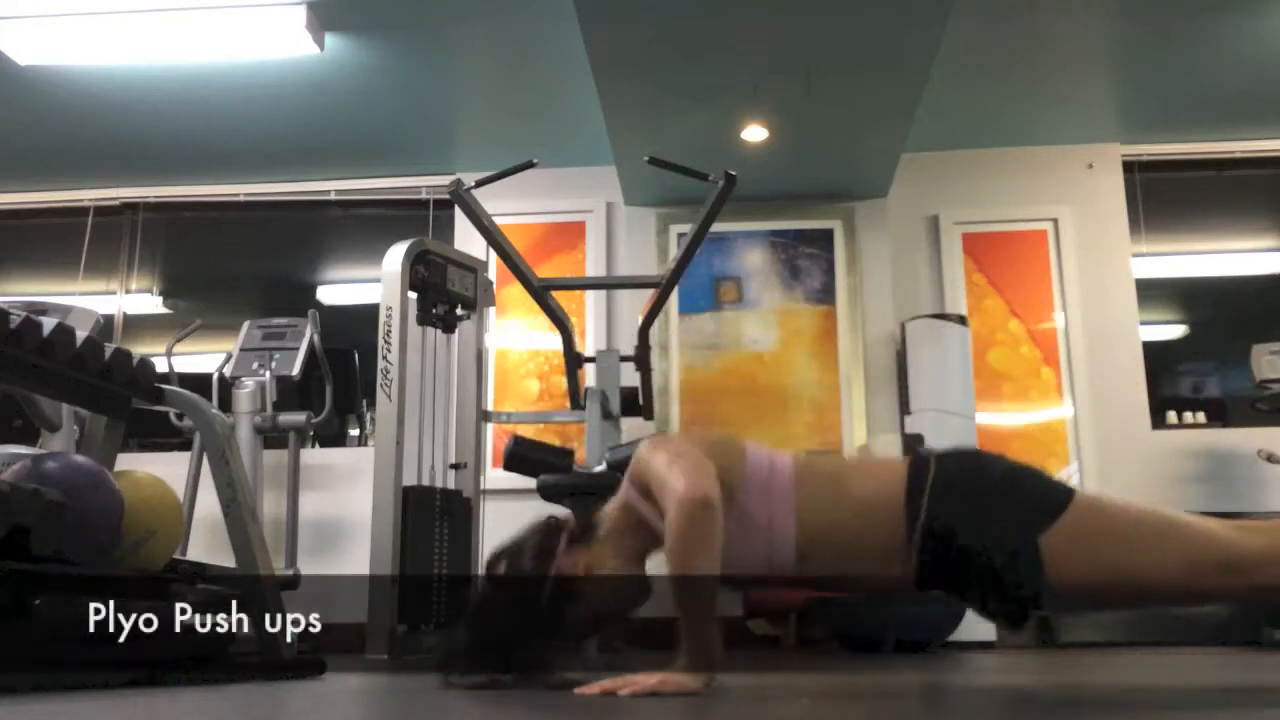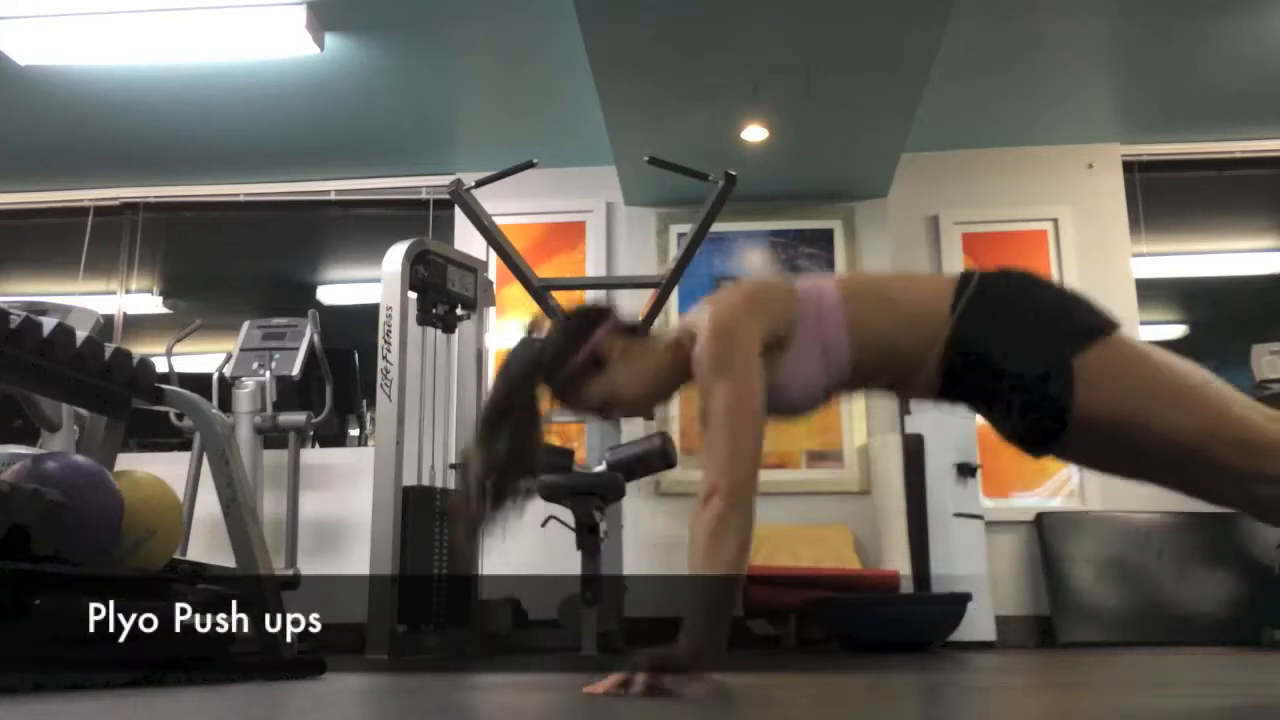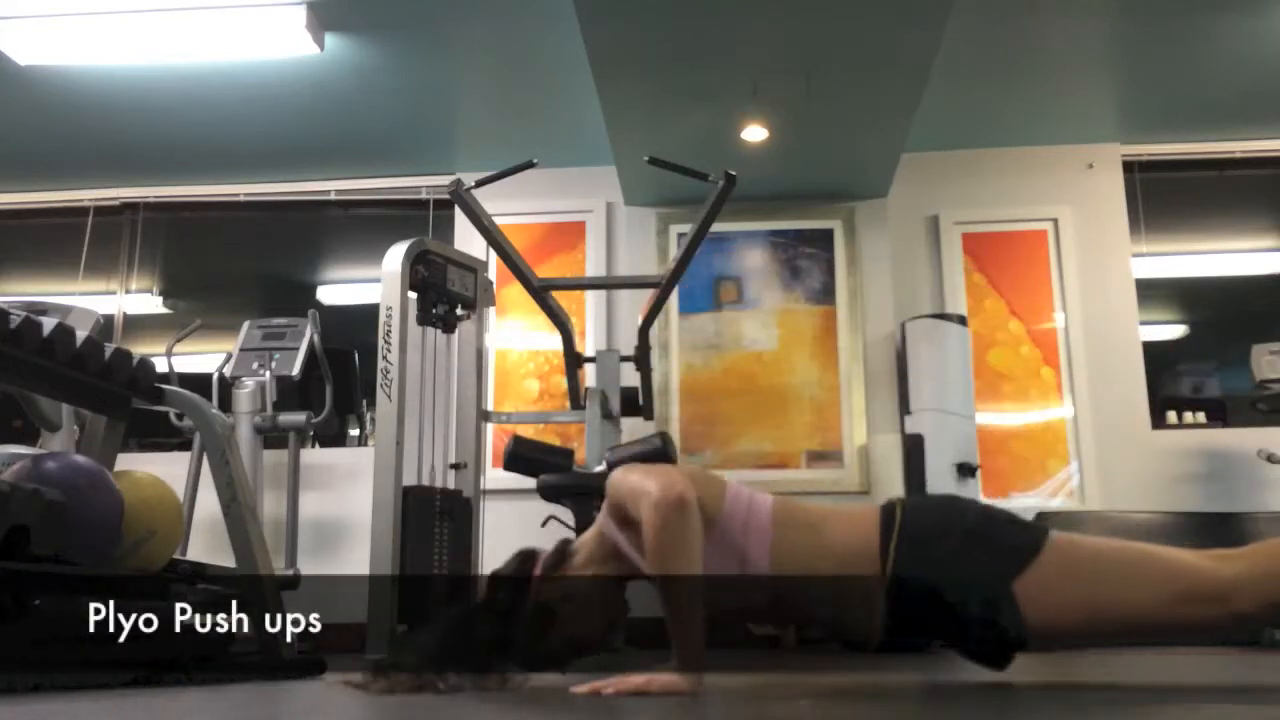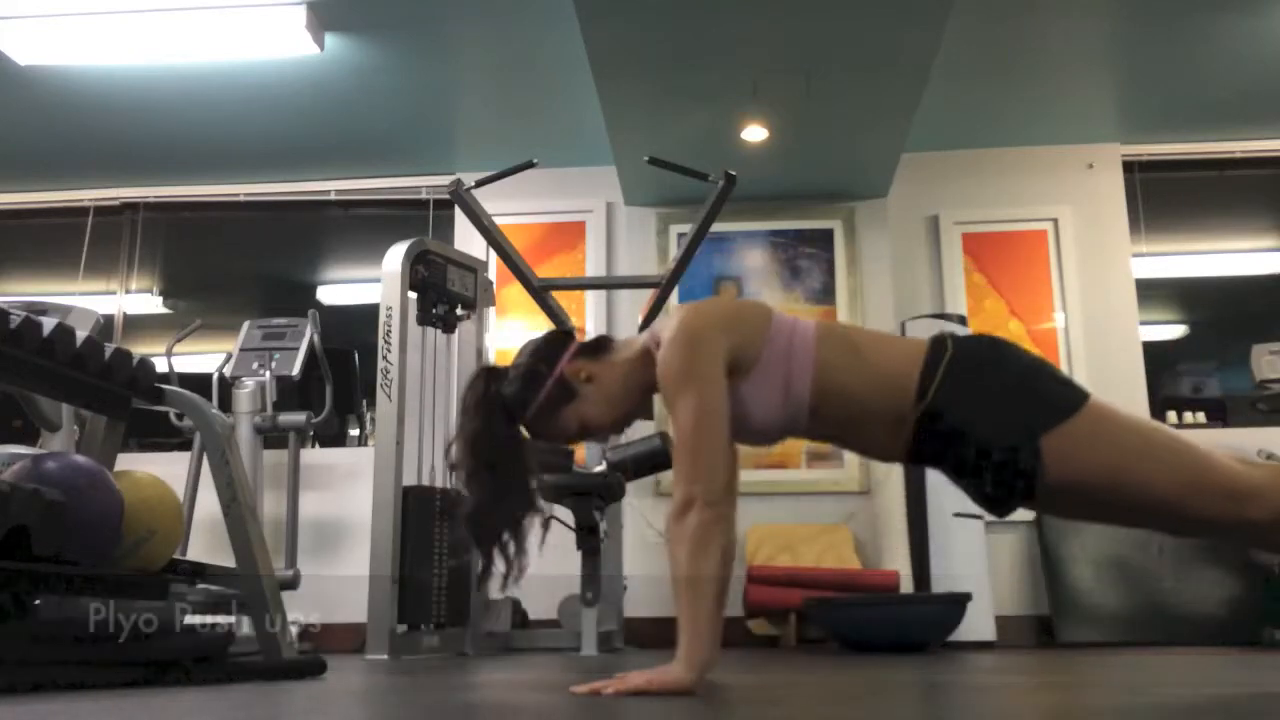
dt=0.7s
person 1, frame 1
left shoulder: (652, 465)
right shoulder: (653, 523)
left elbow: (700, 509)
left wrist: (694, 666)
left hip: (966, 517)
right hip: (945, 532)
person 1, frame 2
left shoulder: (721, 331)
right shoulder: (696, 356)
left elbow: (732, 499)
right elbow: (718, 493)
left wrist: (687, 651)
right wrist: (699, 643)
left hip: (1013, 346)
right hip: (987, 359)
person 1, frame 3
left shoulder: (625, 494)
right shoulder: (632, 542)
left elbow: (672, 505)
left wrist: (685, 669)
left hip: (935, 565)
right hip: (917, 568)
person 1, frame 4
left shoulder: (689, 338)
right shoulder: (669, 368)
left elbow: (705, 505)
right elbow: (700, 507)
left wrist: (689, 664)
right wrist: (697, 648)
left hip: (976, 400)
right hip: (952, 424)
